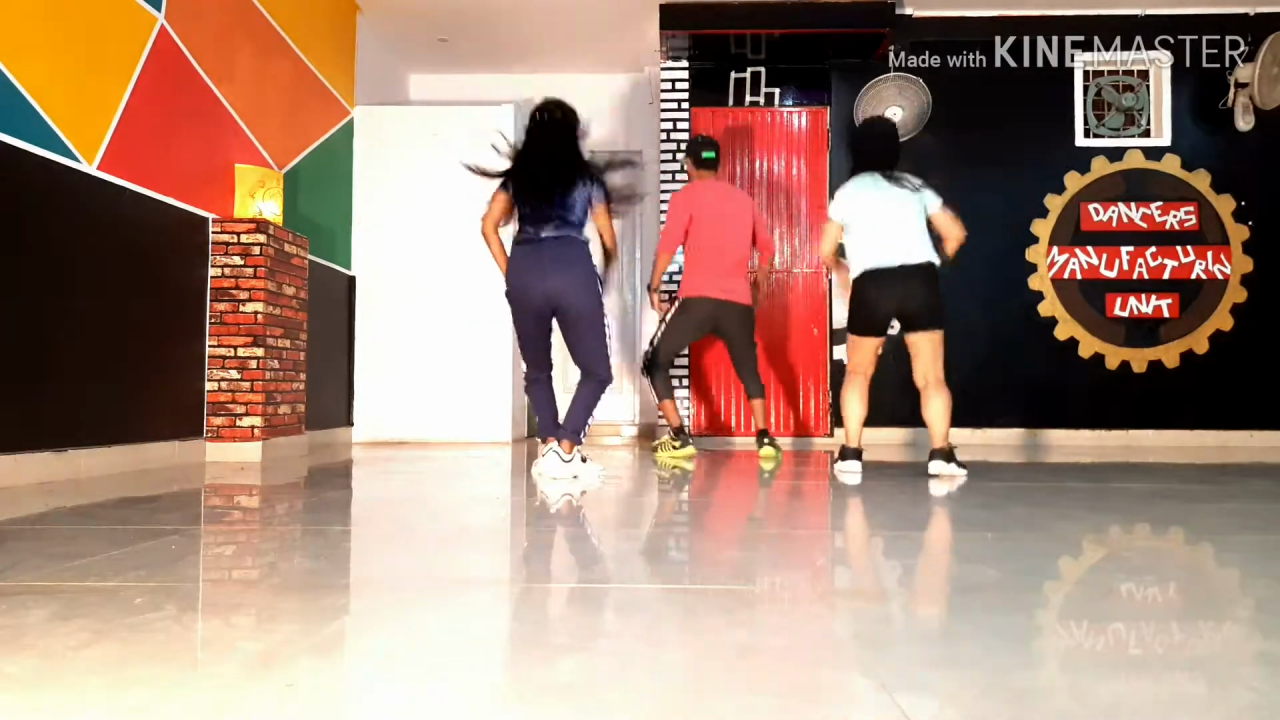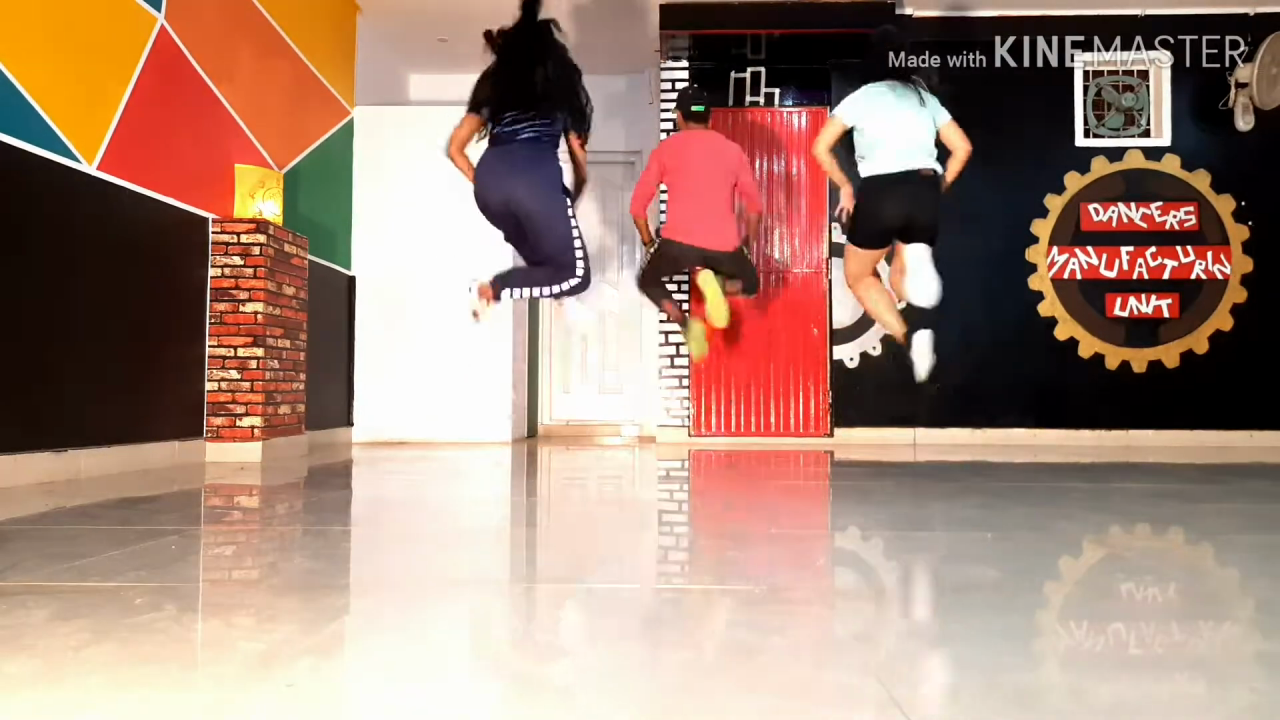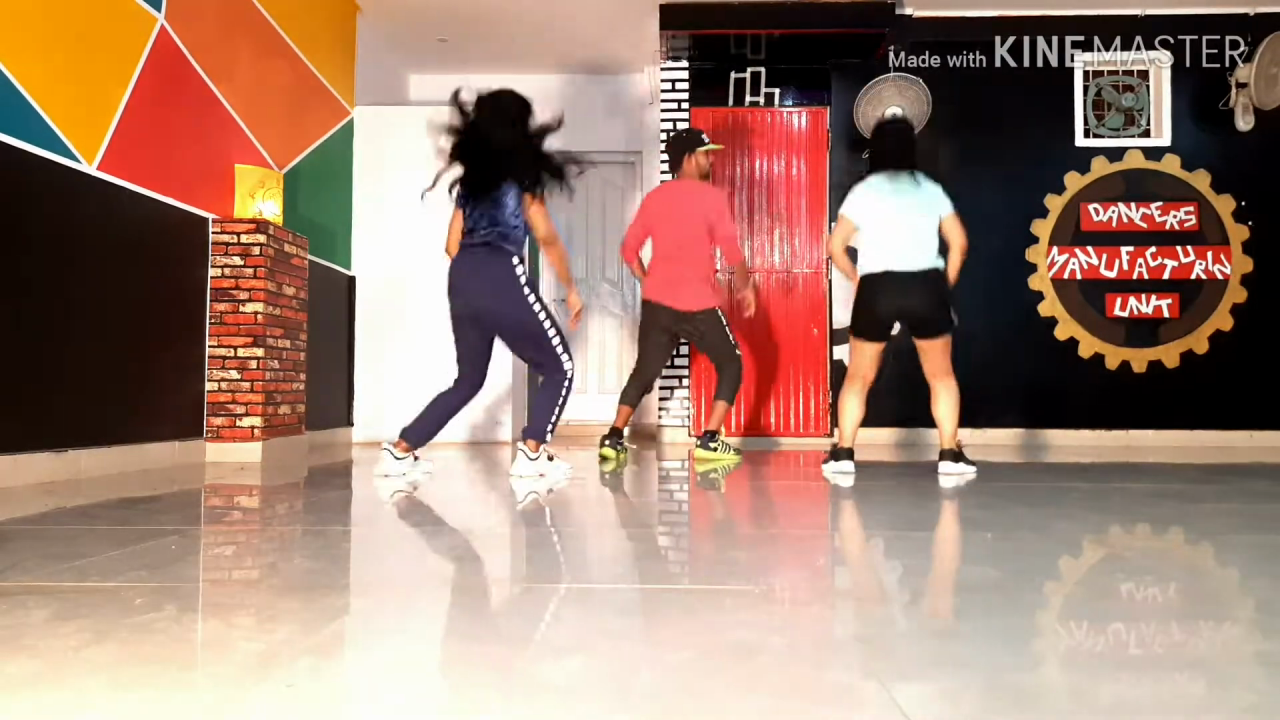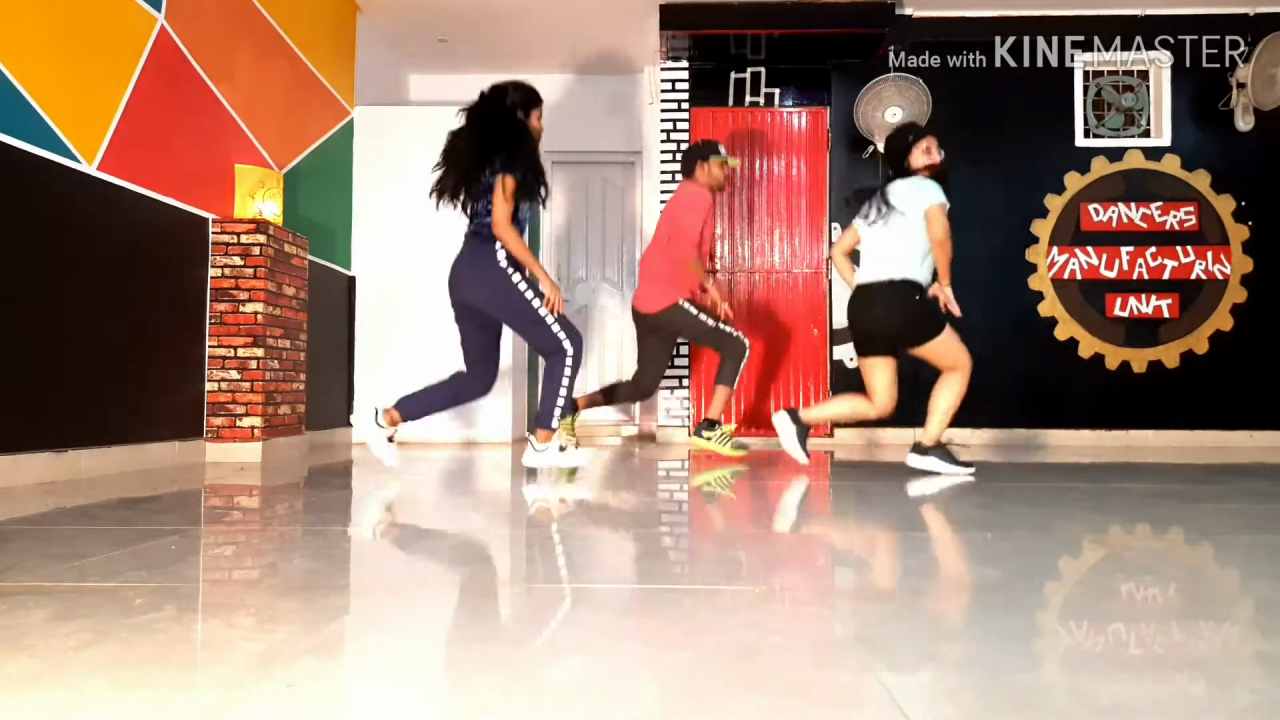
dt=0.3s
person 1, frame 1
left shoulder: (517, 177)
right shoulder: (587, 176)
left elbow: (489, 226)
right elbow: (608, 239)
left wrist: (511, 276)
right wrist: (601, 279)
left hip: (524, 272)
right hip: (573, 272)
left knee: (537, 371)
right knee: (596, 373)
left ankle: (549, 446)
right ankle: (567, 449)
person 1, frame 2
left shoulder: (491, 82)
right shoulder: (559, 79)
left elbow: (455, 148)
right elbow: (578, 153)
right wrist: (575, 195)
left hip: (491, 179)
right hip: (537, 177)
left knee: (542, 258)
right knee: (574, 275)
right ankle: (494, 291)
person 1, frame 3
left shoulder: (469, 176)
right shoulder: (522, 169)
left elbow: (453, 245)
right elbow: (544, 232)
right wrist: (570, 287)
left hip: (463, 275)
right hip: (499, 277)
left knee: (468, 381)
right knee: (558, 369)
left ankle: (399, 451)
right ankle: (532, 454)
person 1, frame 4
left shoulder: (488, 156)
right shoulder: (510, 157)
right elbow: (502, 226)
right wrist: (544, 277)
left hip: (468, 274)
right hip: (490, 270)
left knee: (479, 377)
right knee: (564, 347)
left ankle: (385, 420)
right ankle: (545, 444)
person 2, frame 1
left shoulder: (848, 192)
right shoulder: (915, 188)
left elbow: (825, 251)
right elbow: (955, 233)
left wrist: (847, 271)
left hip: (872, 287)
right hip: (920, 282)
left knee: (857, 375)
right knee: (931, 382)
left ankle: (851, 451)
right ankle: (941, 451)
person 2, frame 2
left shoulder: (863, 97)
right shoulder: (926, 99)
left elbow: (821, 146)
right elbow: (962, 146)
left wrist: (844, 187)
left hip: (878, 192)
right hip: (923, 189)
left knee: (859, 278)
right knee: (910, 282)
left ankle: (906, 335)
right ankle: (917, 259)
person 2, frame 3
left shoulder: (865, 190)
right shoulder: (930, 189)
left elbow: (836, 246)
right elbow: (959, 243)
left wrist: (857, 278)
right wrist: (944, 287)
left hip: (878, 288)
right hip: (926, 287)
left knee: (858, 379)
right knee: (941, 375)
left ankle: (843, 452)
right ankle: (950, 454)
person 2, frame 4
left shoulder: (876, 200)
right shoulder: (926, 188)
left elbow: (839, 252)
right elbow: (940, 238)
right wrist: (944, 283)
left hip: (864, 307)
right hip: (900, 300)
left knee: (879, 403)
right knee: (959, 365)
left ankle: (798, 419)
right ankle: (927, 447)
person 3, frame 1
left shoulder: (686, 197)
right shoulder: (745, 200)
left elbow: (668, 244)
right elbow: (766, 249)
left wrist: (654, 289)
left hip: (697, 298)
right hip: (738, 301)
left knee: (656, 364)
right knee: (748, 371)
left ankle: (678, 436)
right ankle: (763, 436)
person 3, frame 2
left shoulder: (666, 149)
right shoulder: (732, 151)
left elbow: (639, 203)
right elbow: (754, 202)
left wrist: (648, 241)
right wrist: (751, 238)
left hip: (679, 242)
right hip: (723, 245)
left knee: (649, 280)
right knee: (749, 282)
left ankle: (687, 324)
right ankle: (719, 291)
person 3, frame 3
left shoulder: (653, 198)
right shoulder: (713, 199)
left elbow: (629, 251)
right elbow: (732, 252)
right wrist: (746, 287)
left hip: (657, 303)
right hip: (699, 305)
left knee: (643, 376)
right knee: (731, 367)
left ankle: (613, 437)
right ankle: (709, 438)
person 3, frame 4
left shoulder: (685, 197)
right shoulder: (699, 197)
right elbow: (686, 250)
left wrist: (701, 287)
right wrist: (709, 285)
left hip: (649, 304)
right hip: (668, 302)
left knee: (643, 385)
right knee: (737, 346)
left ankle: (570, 406)
right ankle: (710, 427)
